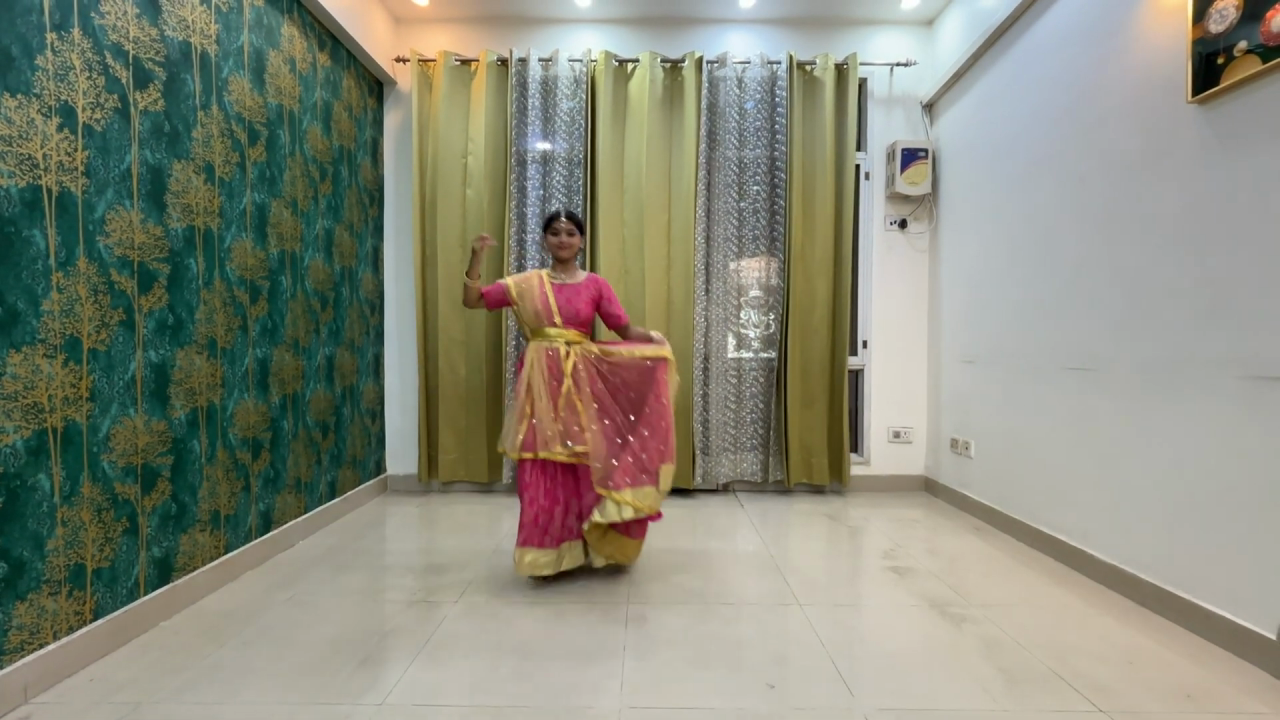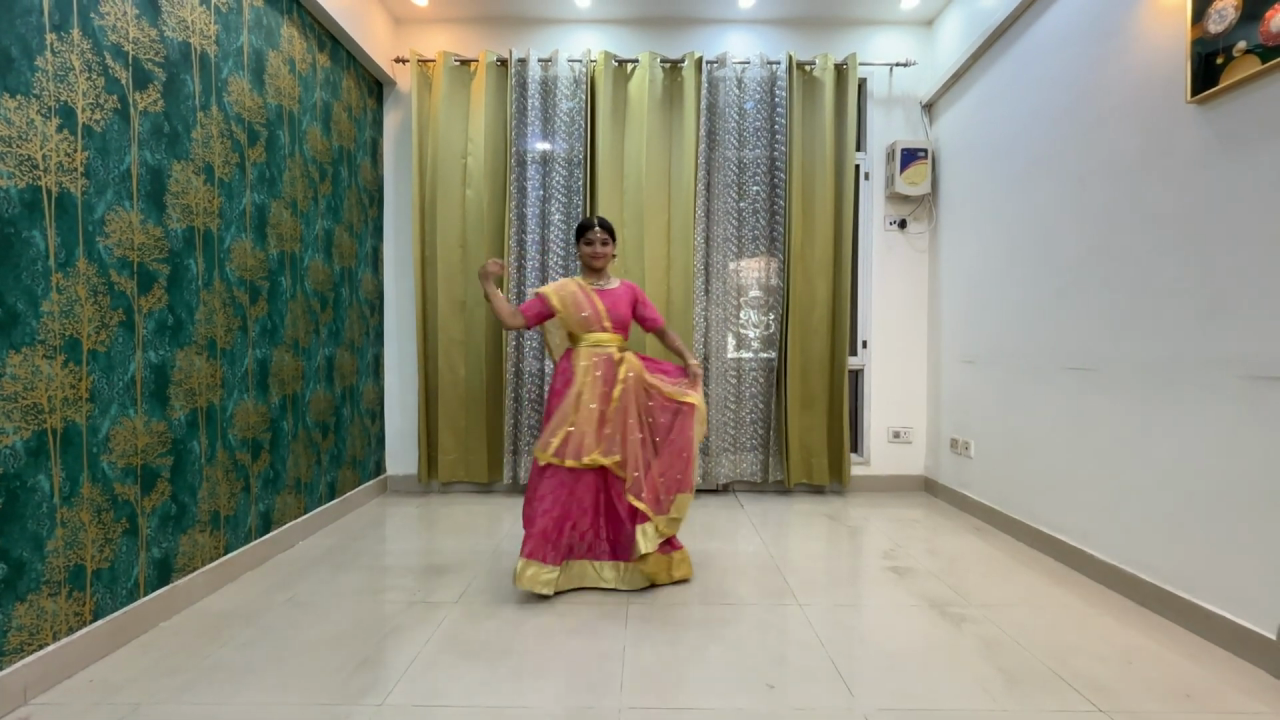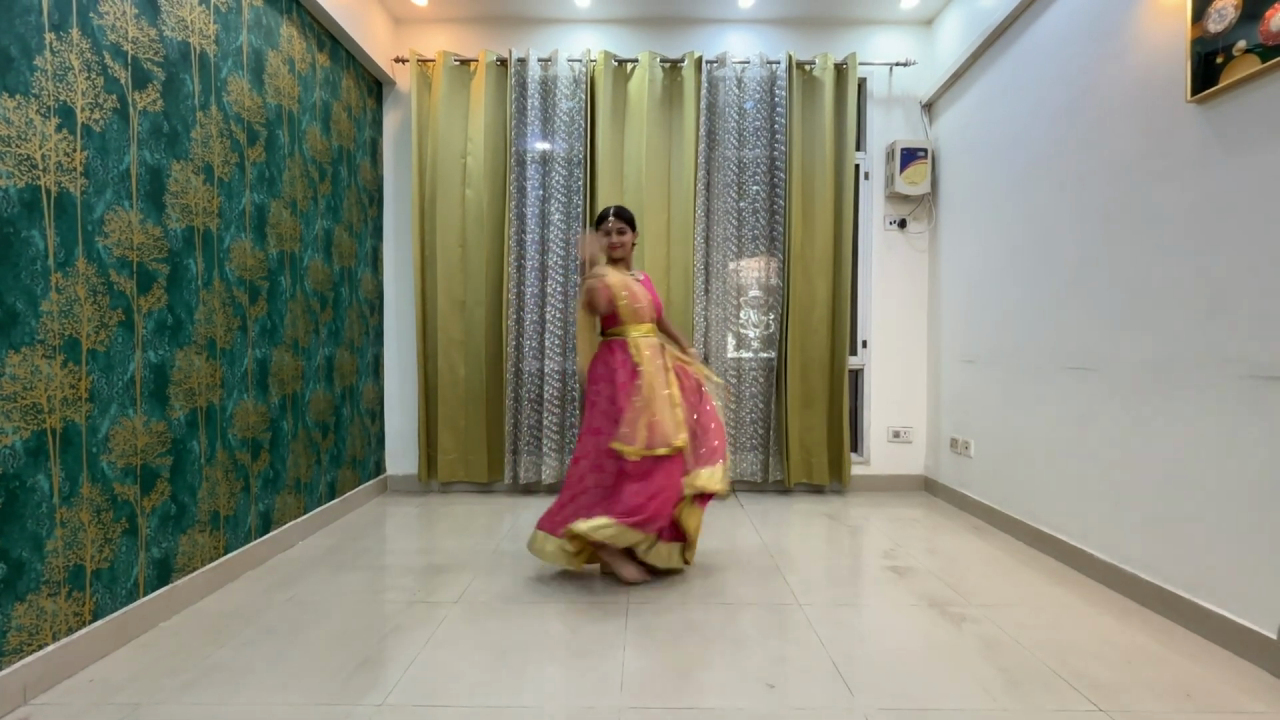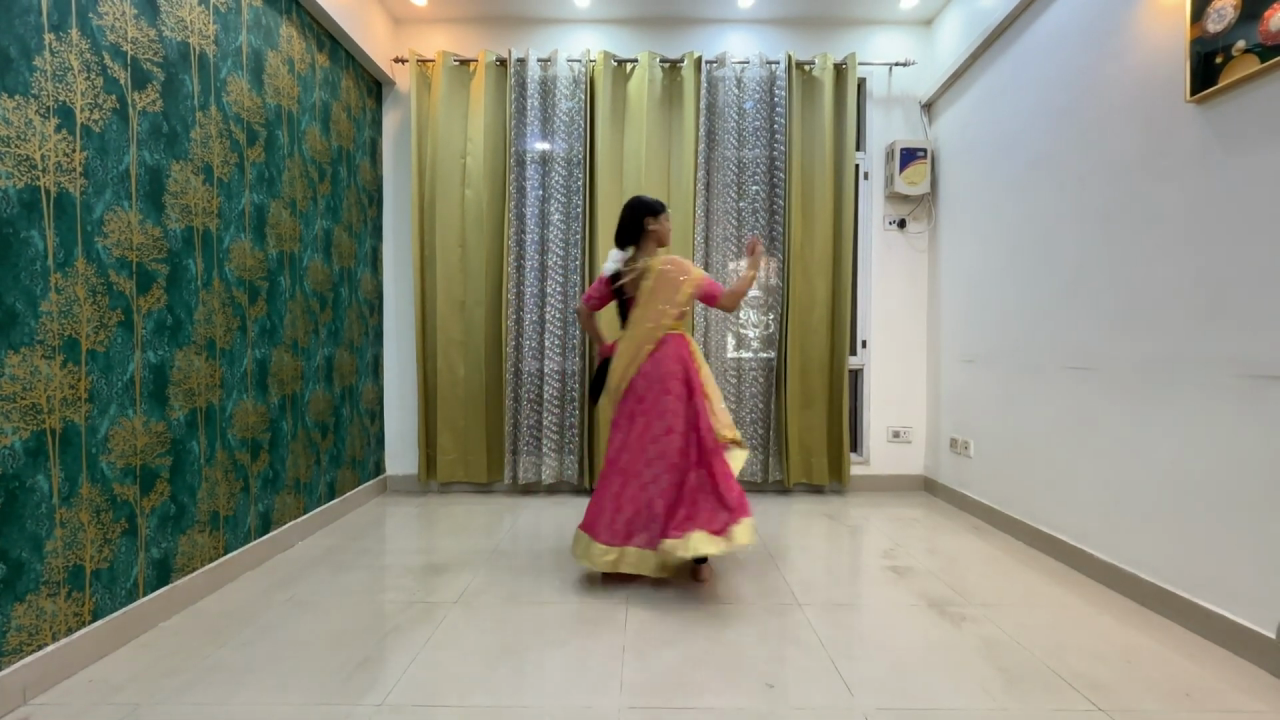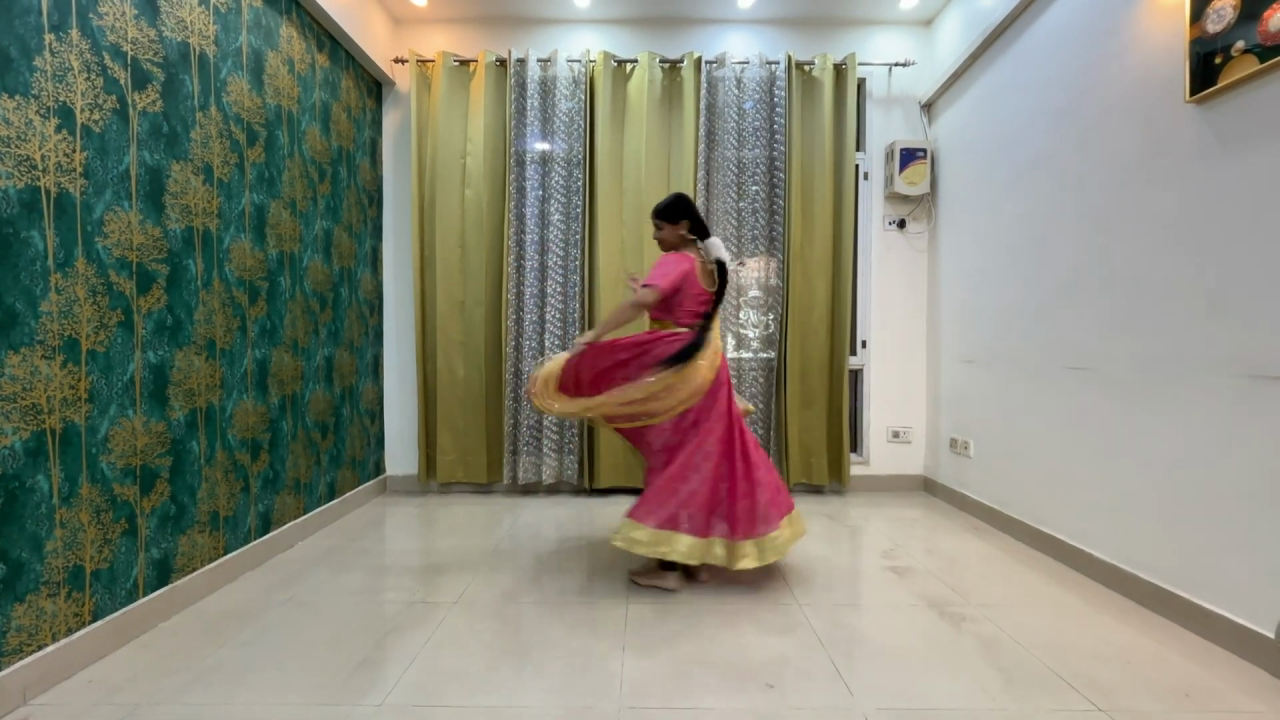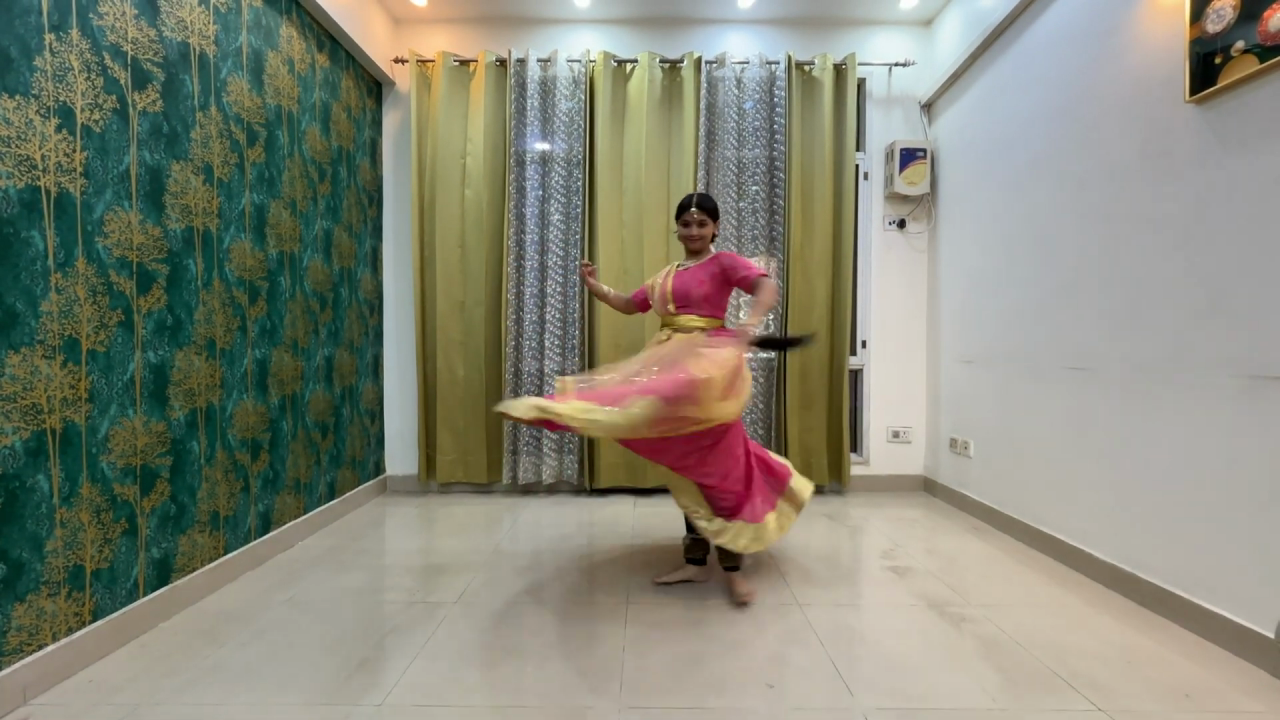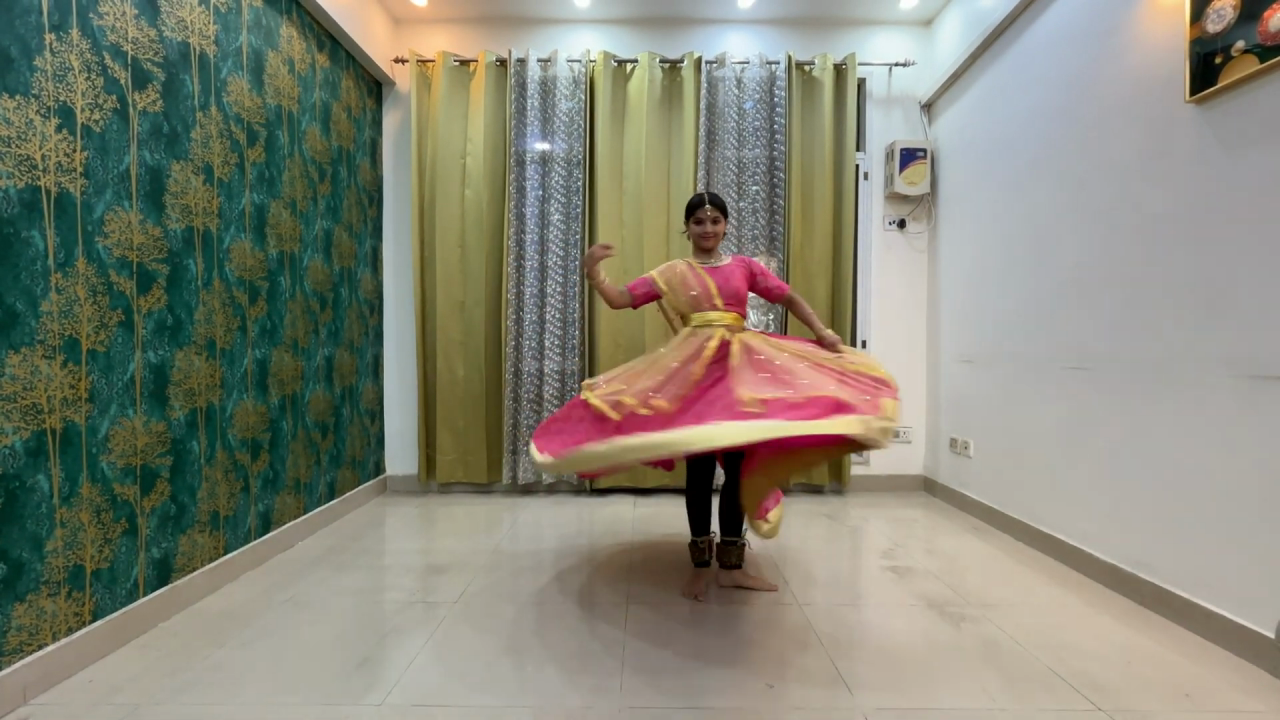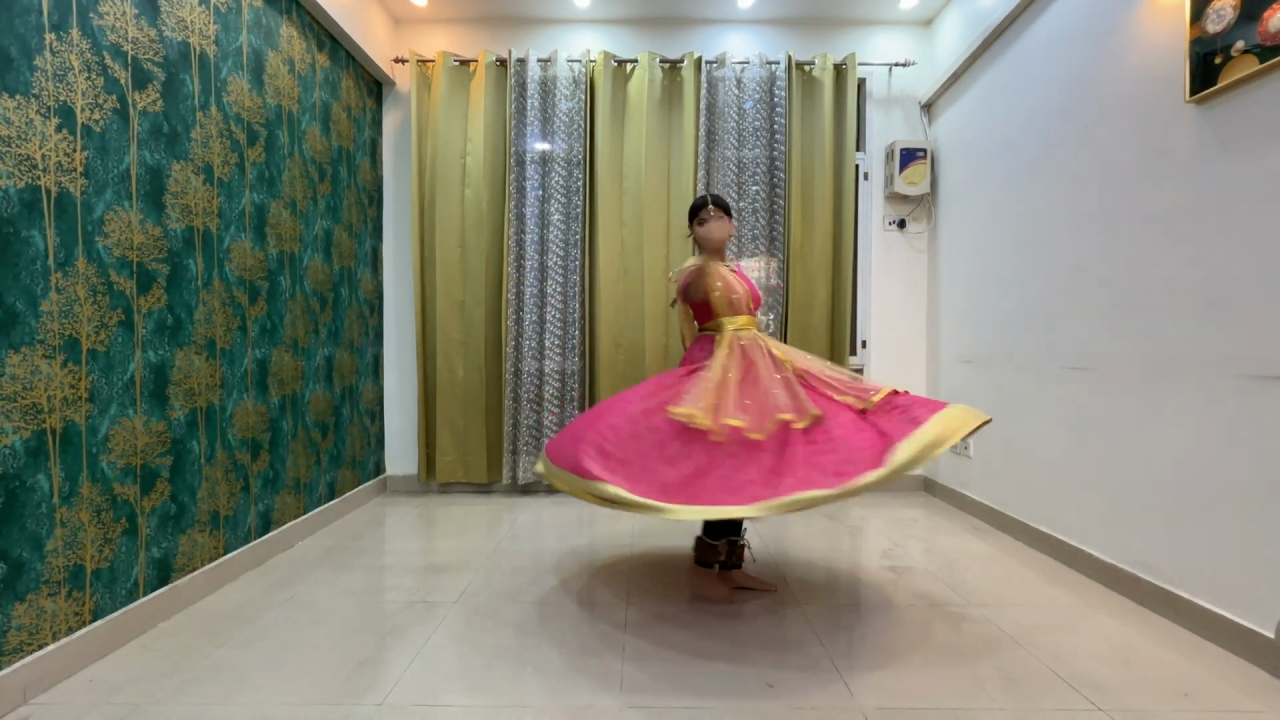
dt=0.2s
person 1, frame 1
left shoulder: (595, 285)
right shoulder: (526, 283)
left elbow: (624, 328)
right elbow: (473, 301)
left wrist: (650, 337)
right wrist: (476, 260)
left hip: (583, 378)
right hip: (540, 378)
left knee: (594, 458)
right knee: (543, 468)
left ankle: (594, 542)
right ankle: (547, 554)
person 1, frame 2
left shoulder: (629, 291)
right shoulder: (560, 291)
left elbow: (660, 328)
right elbow: (512, 320)
left wrist: (688, 359)
right wrist: (489, 284)
left hip: (621, 384)
right hip: (578, 383)
left knee: (624, 472)
right knee: (570, 476)
left ankle: (633, 558)
right ankle: (551, 565)
person 1, frame 3
left shoulder: (641, 280)
right shoulder: (602, 279)
right elbow: (597, 305)
left wrist: (683, 348)
right wrist: (593, 267)
left hip: (653, 370)
right hip: (621, 371)
left knee: (661, 461)
right knee: (643, 462)
right ankle: (613, 547)
person 1, frame 4
left shoulder: (617, 271)
right shoulder: (679, 269)
left elbow: (584, 310)
right elbow: (729, 302)
left wrist: (602, 346)
right wrist: (753, 267)
left hip: (638, 366)
right hip: (673, 365)
left knee: (643, 457)
right knee: (691, 457)
left ankle: (627, 552)
right ankle: (696, 556)
person 1, frame 5
left shoulder: (673, 264)
right shoulder: (707, 265)
left elbow: (645, 299)
left wrist: (593, 337)
left hip: (672, 364)
right hip: (703, 364)
left knee: (675, 461)
right knee: (701, 457)
left ankle: (669, 565)
right ankle: (689, 557)
person 1, frame 6
left shoulder: (726, 262)
right shoulder: (667, 274)
left elbow: (767, 285)
right elbow: (629, 304)
left wrist: (752, 322)
right wrist: (592, 284)
left hip: (709, 361)
right hip: (670, 362)
left knee: (713, 465)
right knee: (687, 466)
left ankle: (732, 570)
right ankle: (697, 562)
person 1, frame 7
left shoulder: (745, 267)
right shoulder: (671, 273)
left elbow: (787, 296)
right elbow: (618, 298)
left wrist: (822, 332)
right wrist: (592, 270)
left hip: (743, 361)
right hip: (693, 365)
left knee: (741, 467)
right knee: (700, 467)
left ankle: (732, 566)
right ankle: (700, 566)
person 1, frame 8
left shoulder: (735, 271)
right shoulder: (697, 272)
right elbow: (691, 290)
right wrist: (705, 254)
left hip: (757, 365)
right hip: (720, 367)
left knee: (751, 465)
right knee: (734, 464)
left ankle: (732, 567)
right ankle: (709, 567)
